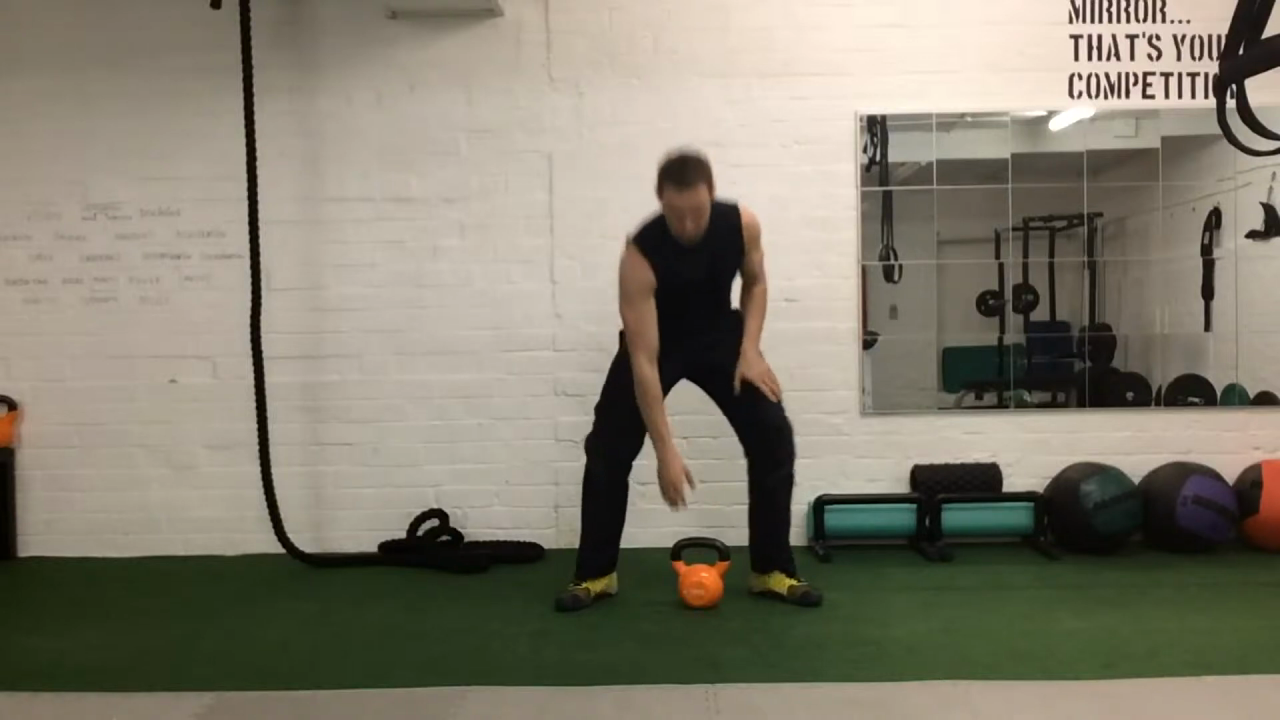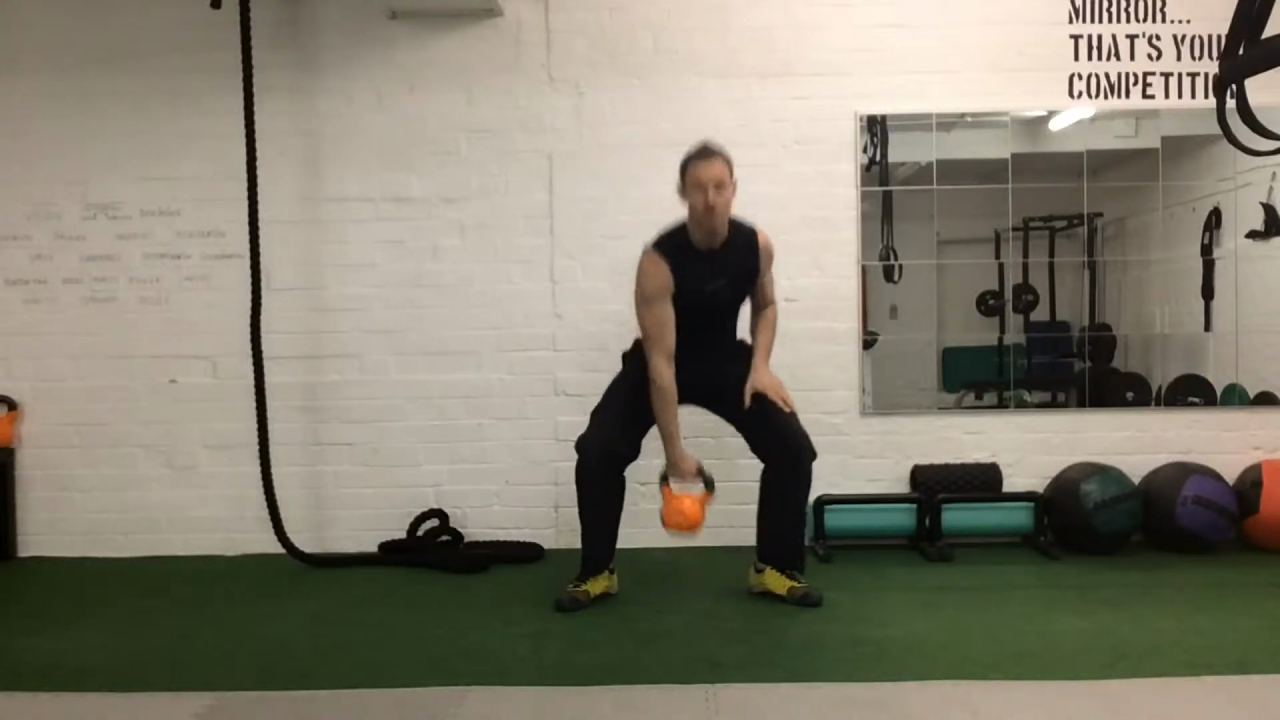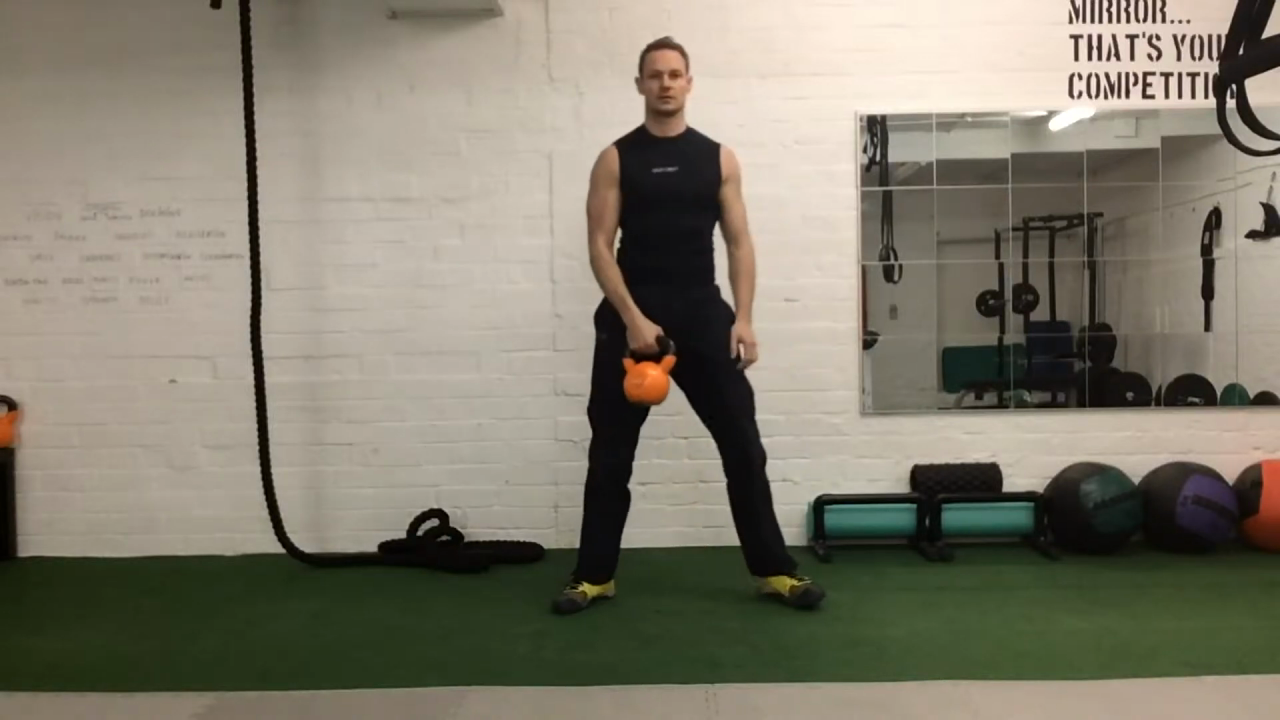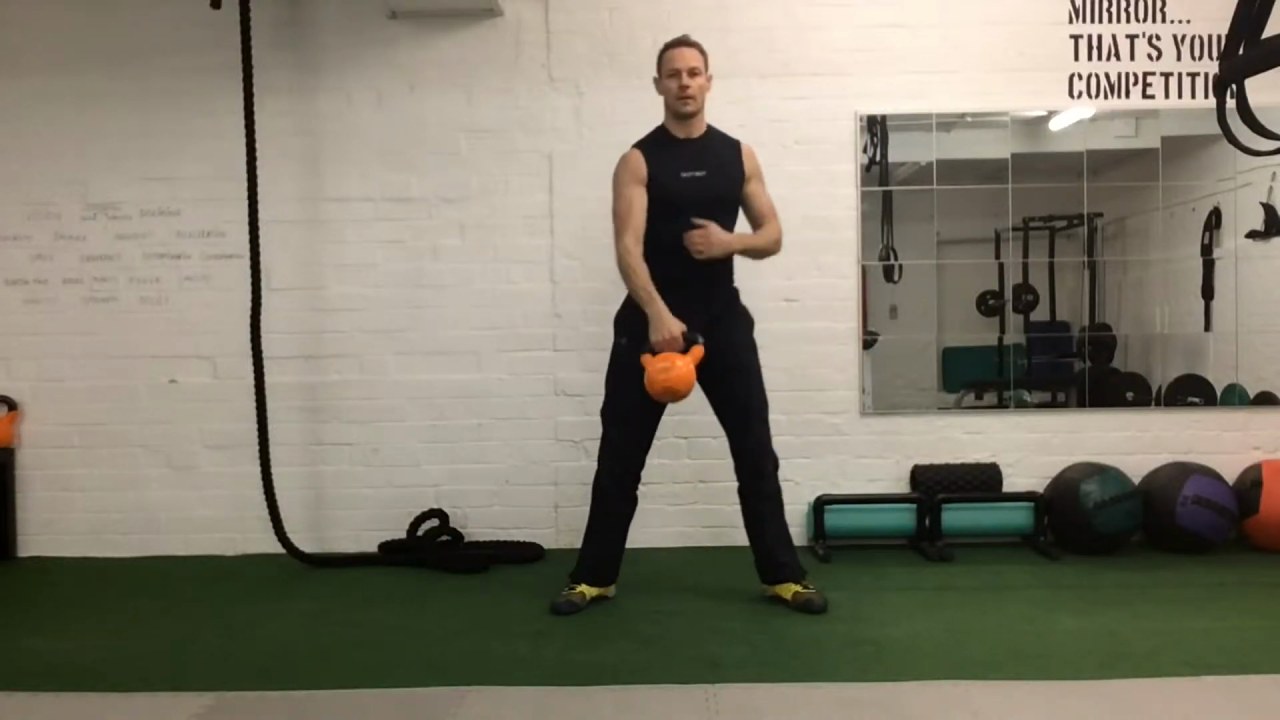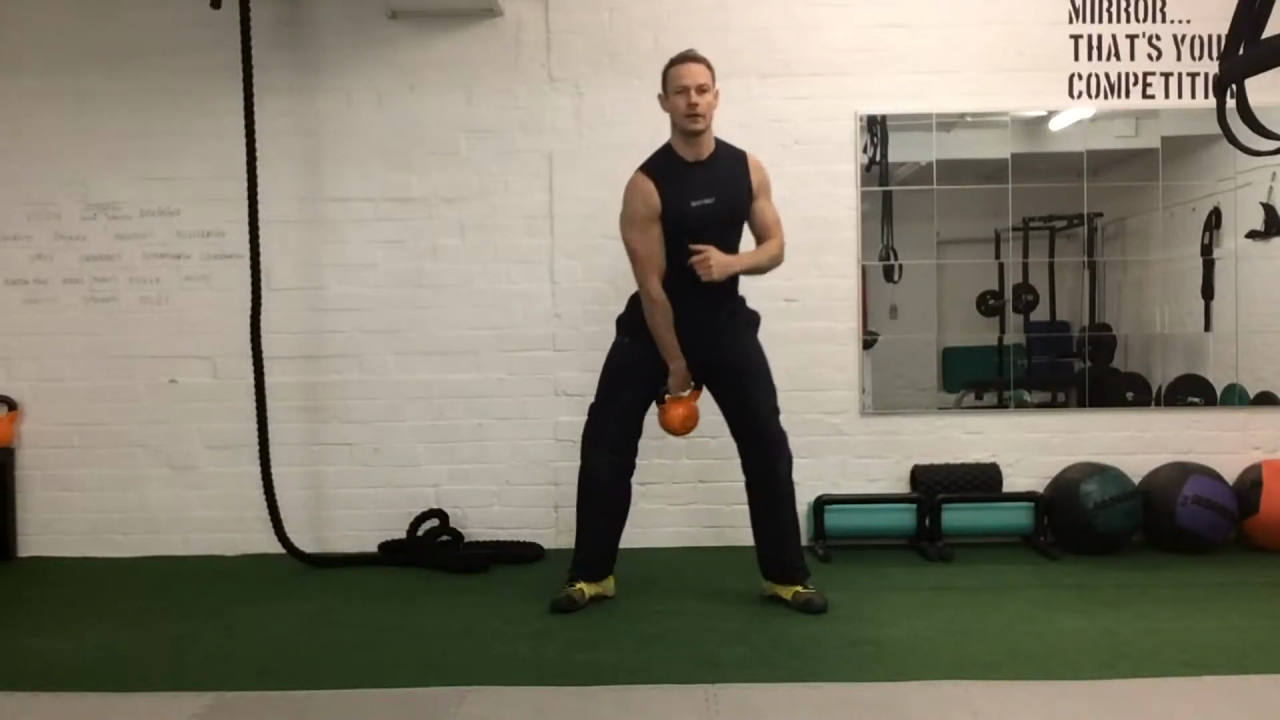
dt=0.7s
person 1, frame 1
left shoulder: (742, 225)
right shoulder: (640, 256)
left elbow: (754, 281)
right elbow: (643, 362)
left wrist: (749, 349)
right wrist: (666, 453)
left hip: (720, 337)
right hip: (656, 342)
left knee: (774, 439)
right knee: (607, 447)
left ankle: (771, 567)
right ankle: (597, 571)
person 1, frame 2
left shoulder: (757, 245)
right shoulder: (659, 262)
left elbow: (765, 304)
right elbow: (660, 363)
left wrist: (760, 366)
right wrist: (675, 451)
left hip: (727, 361)
right hip: (661, 361)
left knee: (793, 449)
right knee: (597, 452)
left ankle: (774, 568)
right ankle: (597, 572)
person 1, frame 3
left shoulder: (718, 157)
right shoulder: (616, 159)
left elbow: (739, 242)
right elbow: (599, 246)
left wrist: (744, 318)
right wrist: (632, 318)
left hip: (702, 314)
right hip: (632, 318)
left knee: (743, 446)
right knee: (610, 454)
left ankle: (774, 569)
right ankle: (594, 575)
person 1, frame 4
left shoulder: (738, 154)
right shoulder: (638, 160)
left elbow: (773, 232)
right elbow: (627, 247)
left wrist: (733, 241)
right wrist: (657, 315)
left hip: (721, 316)
right hip: (652, 319)
left knee: (755, 451)
right knee: (620, 455)
left ankle: (783, 575)
right ankle: (594, 576)
person 1, frame 5
left shoulder: (747, 170)
right shoulder: (646, 185)
left elbow: (775, 245)
right elbow: (652, 286)
left wrist: (733, 263)
right wrist: (675, 366)
left hip: (726, 322)
right hip: (652, 328)
left knee: (768, 447)
right knee: (604, 448)
left ankle: (785, 575)
right ankle: (592, 574)
